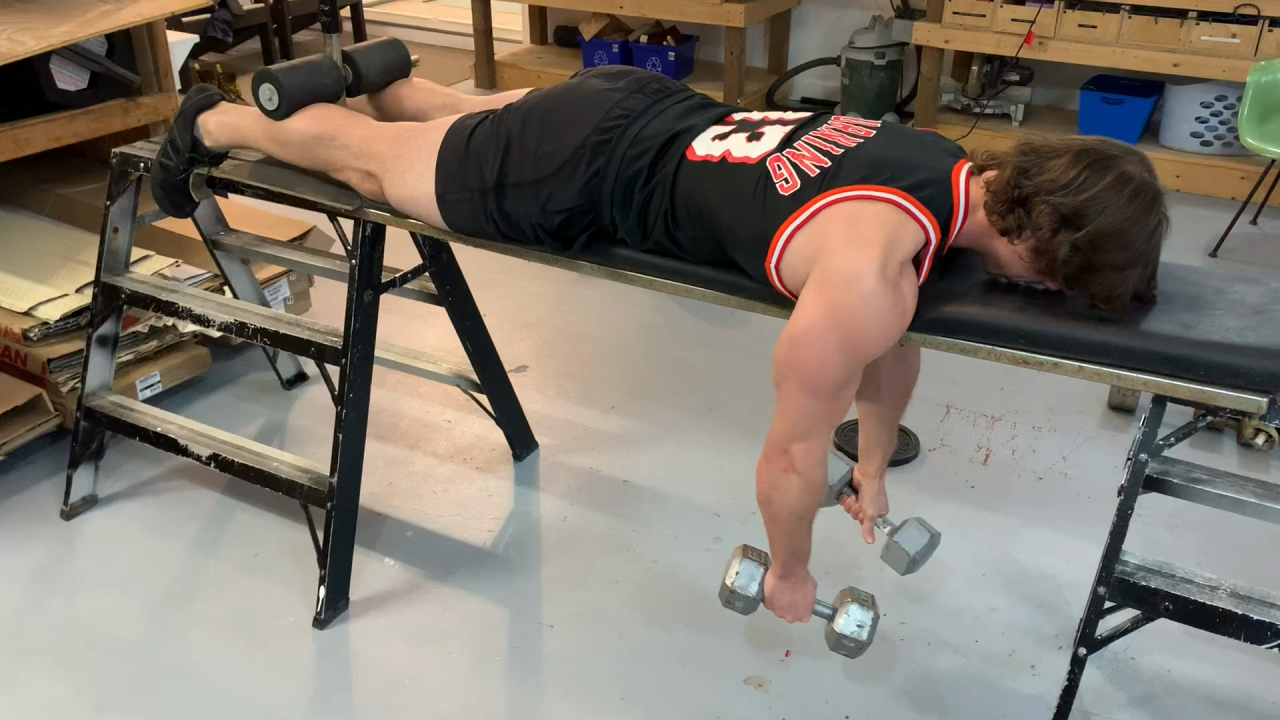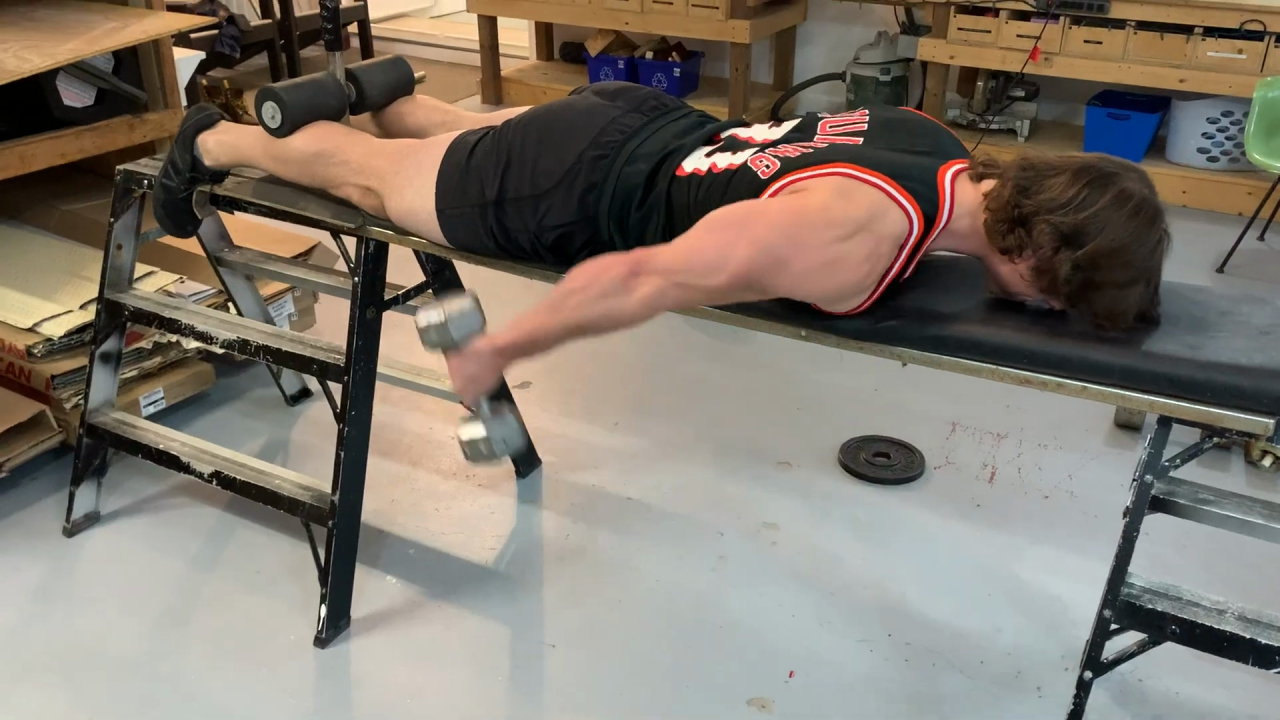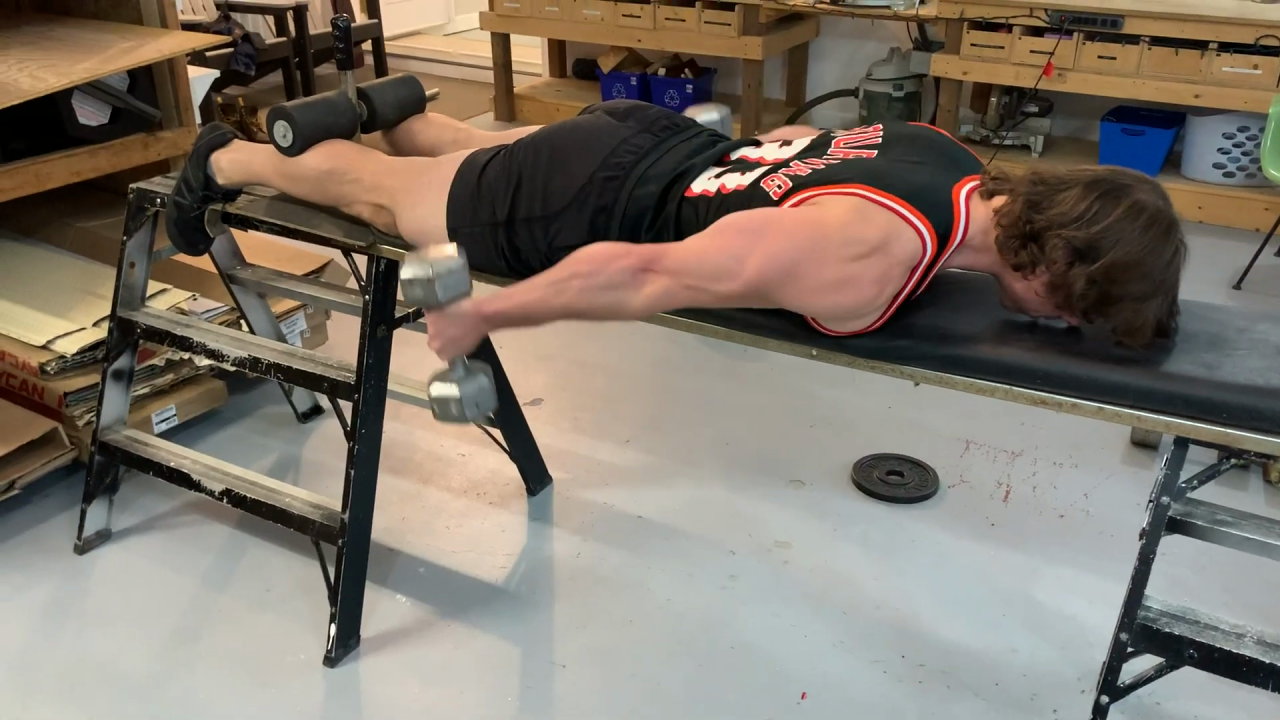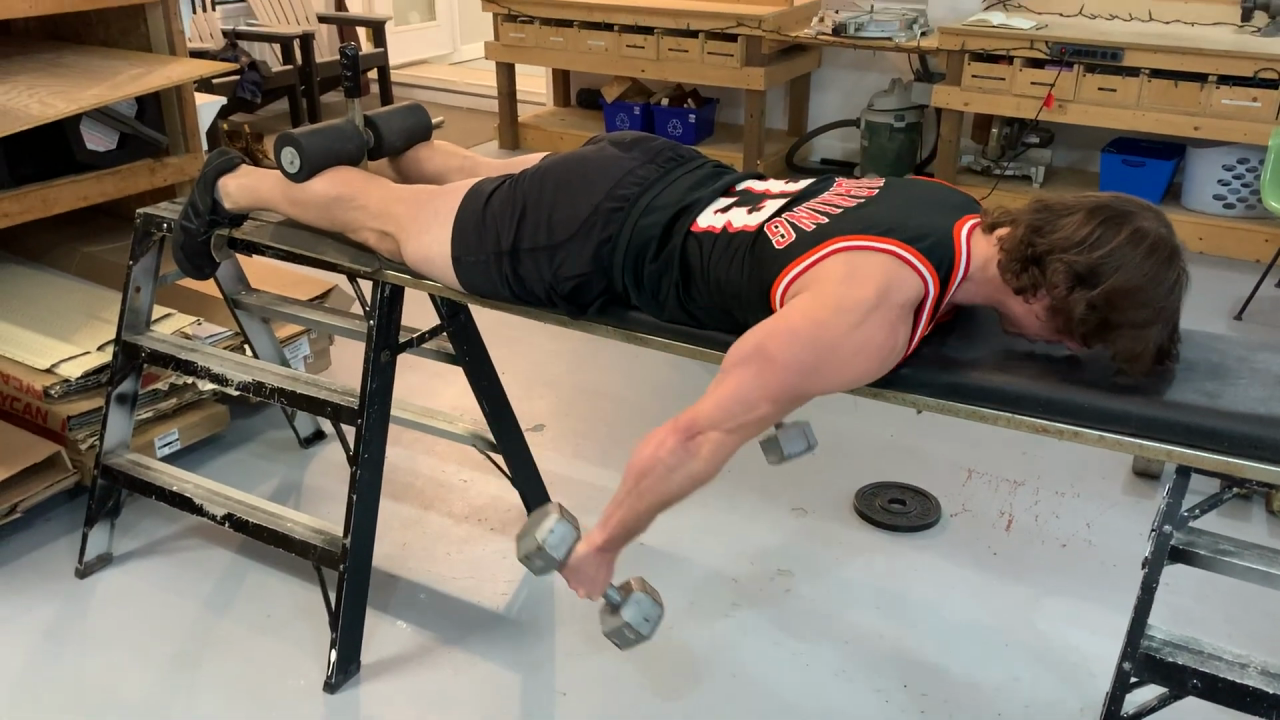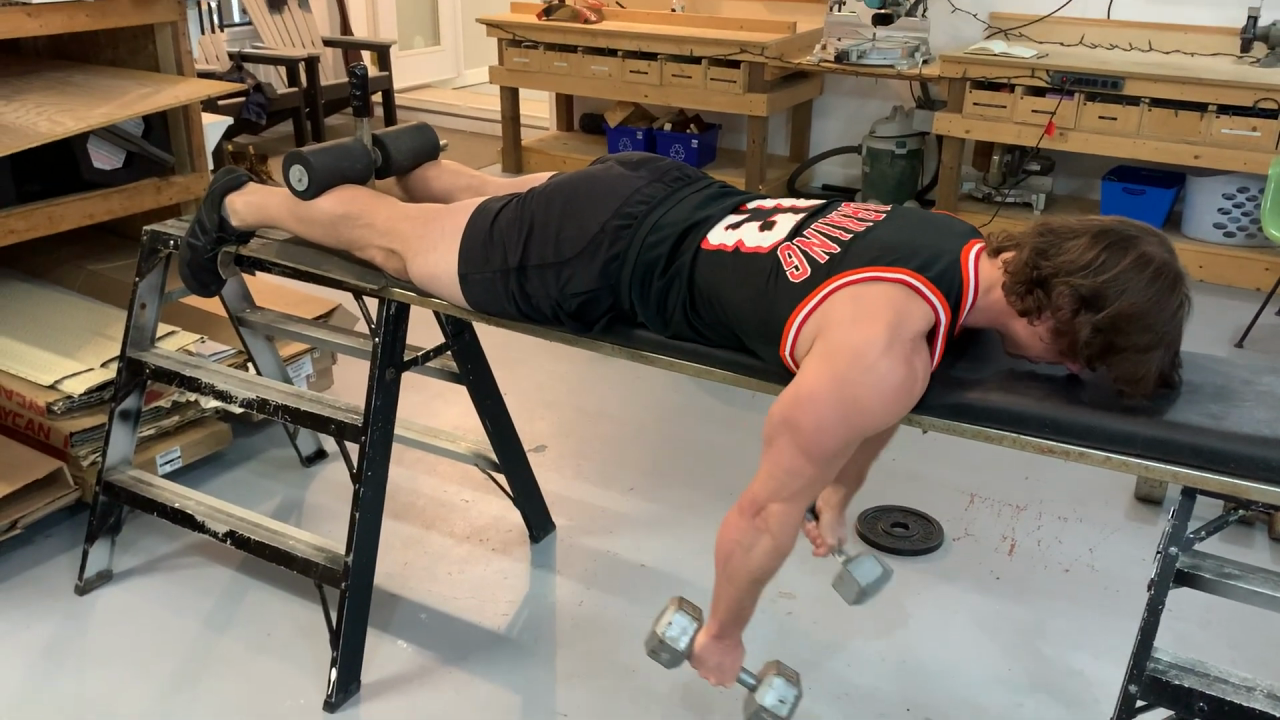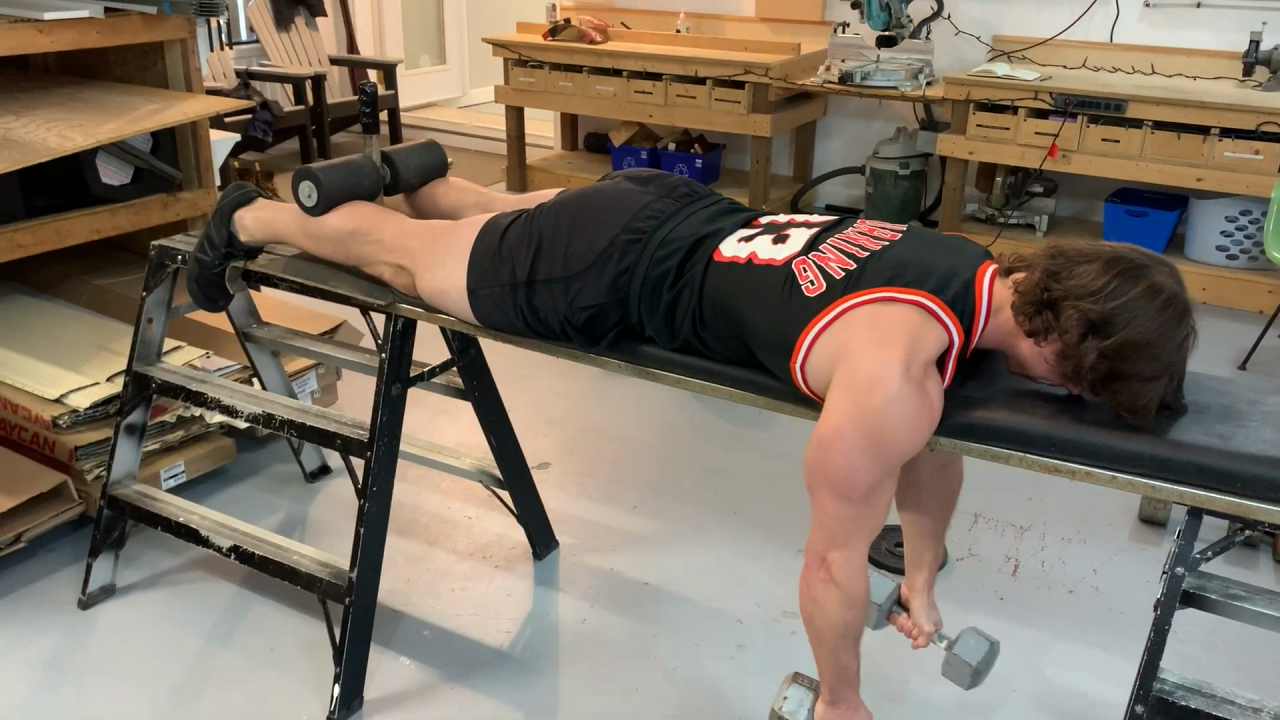
dt=0.7s
person 1, frame 1
left shoulder: (948, 166)
right shoulder: (869, 271)
left elbow: (889, 340)
right elbow: (789, 449)
left wrist: (876, 465)
right wrist: (787, 572)
left hip: (633, 111)
right hip: (580, 176)
left knee: (455, 110)
right knee: (371, 158)
right ankle: (215, 122)
person 1, frame 2
left shoulder: (936, 150)
right shoulder: (858, 244)
right elbow: (639, 278)
right wrist: (494, 351)
left hip: (635, 127)
right hip: (575, 193)
left knee: (451, 129)
right knee: (372, 179)
right ankle: (212, 143)
person 1, frame 3
left shoulder: (950, 158)
right shoulder: (867, 261)
right elbow: (642, 275)
right wrist: (479, 314)
left hip: (646, 139)
right hip: (592, 204)
left knee: (469, 145)
right knee: (384, 196)
right ankle: (228, 161)
person 1, frame 4
left shoulder: (958, 213)
right shoulder: (873, 315)
right elbow: (700, 432)
left wrist: (784, 369)
right wrist: (599, 547)
left hip: (648, 174)
right hip: (593, 239)
left knee: (474, 171)
right knee: (387, 219)
right ankle: (235, 187)
person 1, frame 5
left shoulder: (962, 246)
right shoulder: (880, 350)
right elbow: (764, 508)
left wrist: (840, 500)
right wrist: (722, 632)
left hip: (653, 195)
right hip: (596, 259)
left knee: (480, 193)
right knee: (394, 238)
right ankle: (240, 204)
person 1, frame 6
left shoulder: (973, 269)
right shoulder: (893, 374)
left elbow: (931, 444)
right elbow: (832, 558)
left wrist: (923, 580)
left hip: (664, 211)
right hip: (606, 275)
left knee: (494, 206)
right knee: (402, 256)
right ankle: (249, 220)
